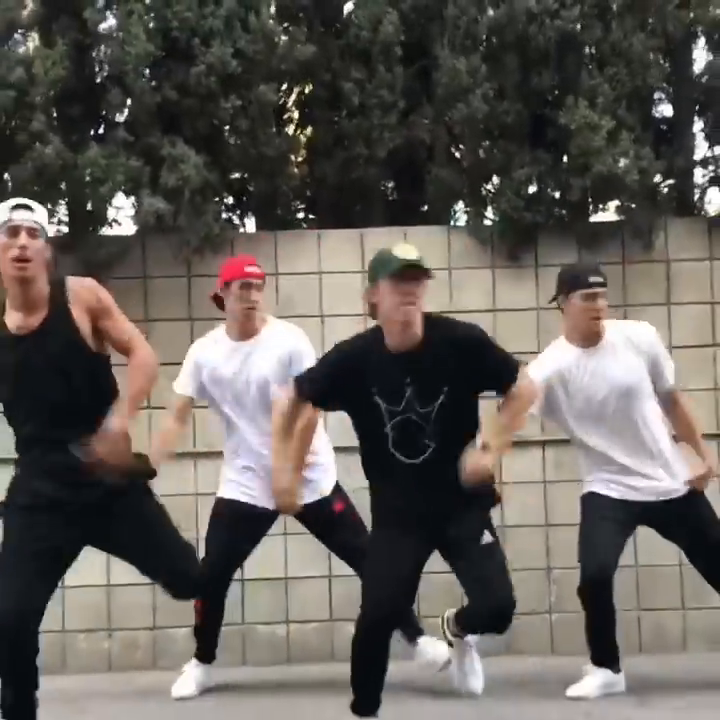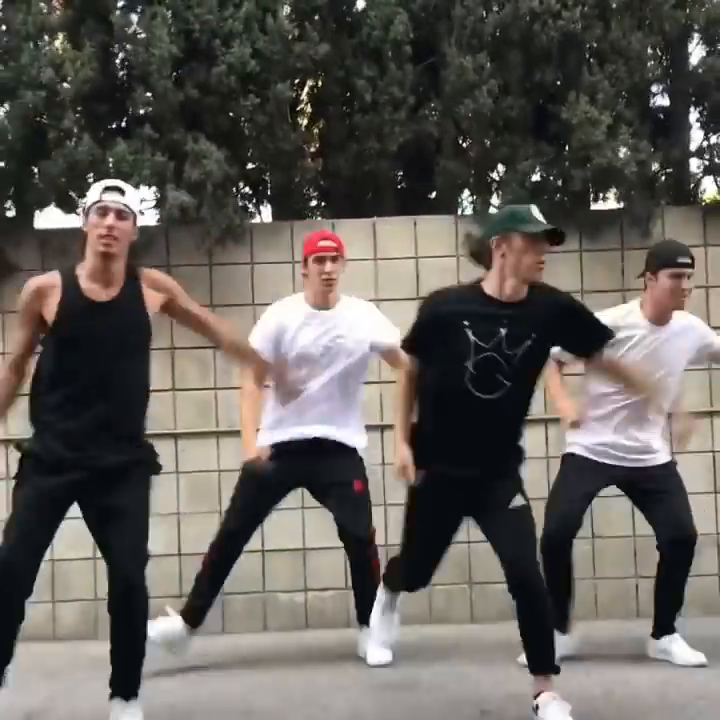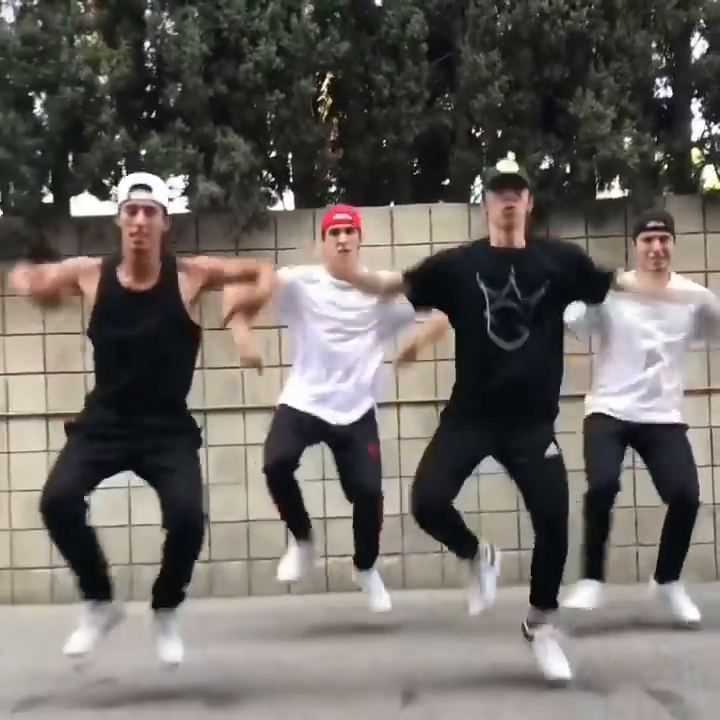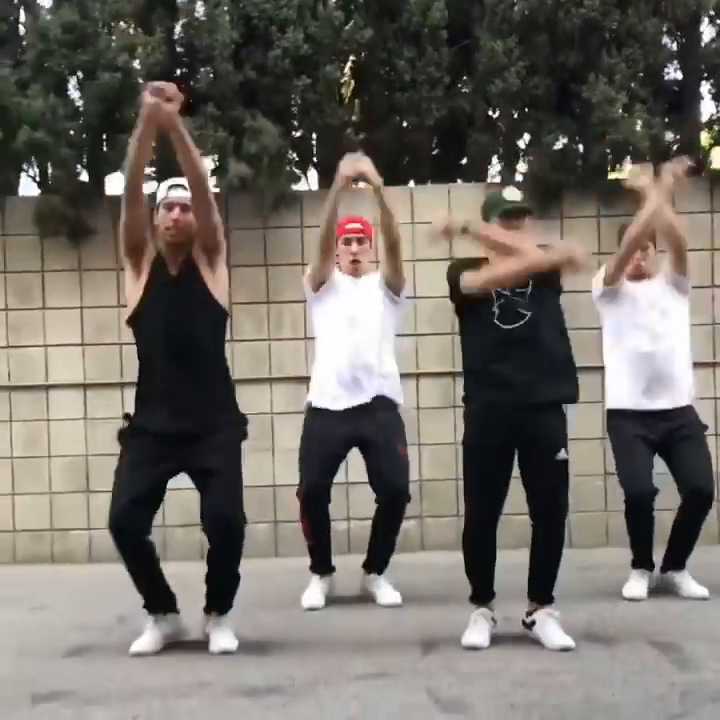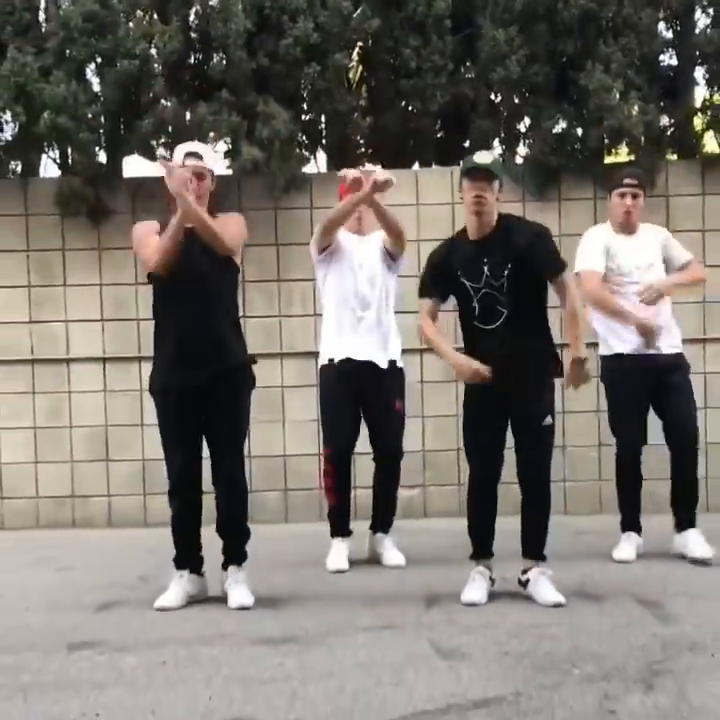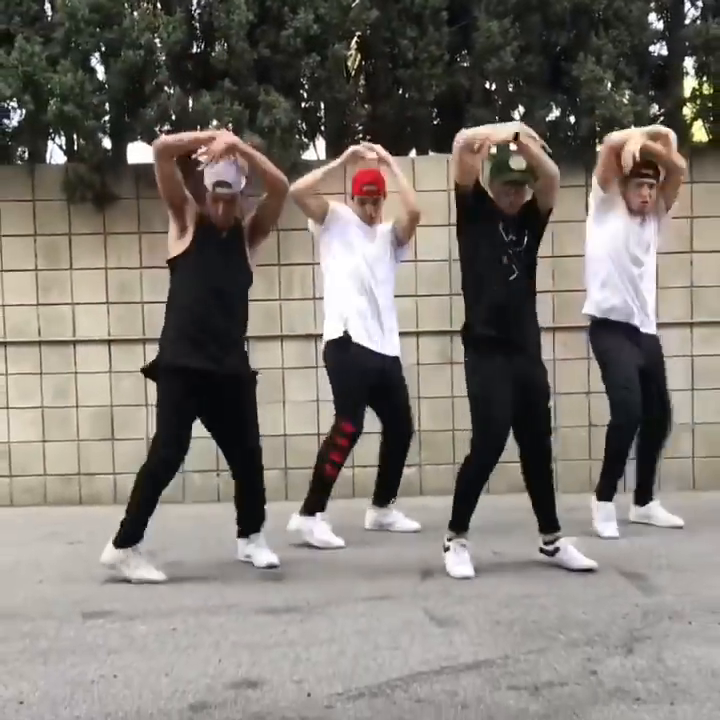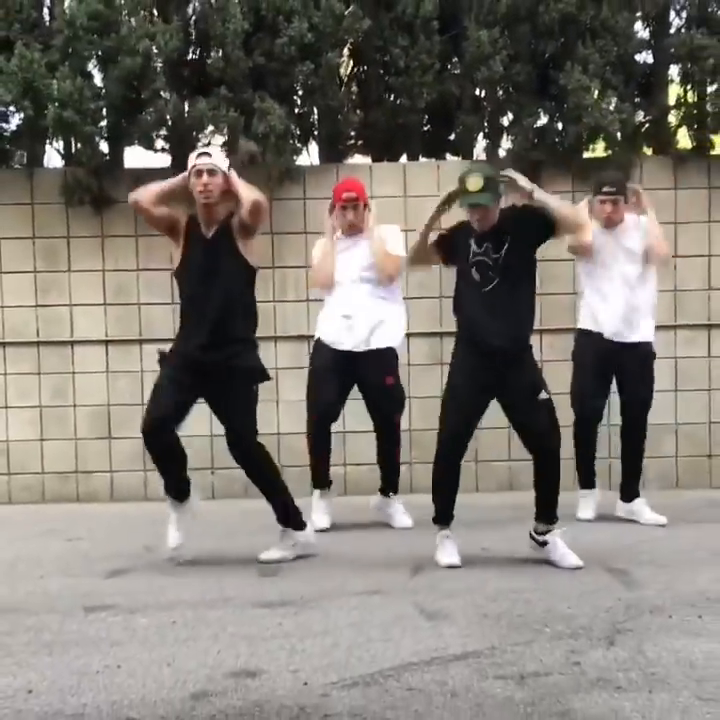
dt=0.3s
person 1, frame 1
left shoulder: (83, 296)
left elbow: (144, 357)
left wrist: (121, 421)
left hip: (111, 480)
left knee: (188, 575)
left ankle: (182, 584)
person 1, frame 2
left shoulder: (151, 287)
right shoulder: (46, 289)
left elbow: (211, 327)
left wrist: (262, 363)
left hip: (121, 461)
right hip: (52, 457)
left knee: (128, 580)
person 1, frame 3
left shoulder: (189, 274)
right shoulder: (89, 273)
left elbow: (261, 271)
right elbow: (38, 285)
left wrist: (258, 288)
right wrist: (27, 281)
left hip: (167, 430)
right hip: (104, 426)
left knee: (187, 515)
right knee: (59, 502)
left ankle: (166, 607)
right ankle: (99, 603)
person 1, frame 4
left shoulder: (212, 255)
right shoulder: (138, 260)
left elbow: (201, 187)
right elbow: (131, 192)
left wrist: (174, 125)
right wrist: (148, 123)
left hip: (214, 421)
right hip: (151, 423)
left knee: (226, 519)
right knee: (125, 519)
left ankle: (219, 615)
right ankle: (161, 614)
person 1, frame 5
left shoulder: (228, 223)
right shoulder: (148, 231)
left elbow: (225, 242)
right elbow: (160, 264)
left wrist: (188, 202)
right wrist: (177, 204)
left hip: (227, 369)
right hip: (173, 373)
left knee: (229, 472)
right knee: (182, 478)
left ankle: (234, 569)
right ankle: (188, 572)
person 1, frame 6
left shoulder: (250, 233)
right shoulder: (185, 219)
left elbow: (279, 189)
right elbow: (161, 152)
left wrist: (239, 146)
left hip: (228, 366)
right hip: (180, 362)
left knee: (247, 458)
right knee: (168, 453)
left ankle: (251, 534)
right ankle: (125, 547)
person 1, frame 7
left shoulder: (241, 225)
right shoulder: (181, 227)
left elbow: (258, 202)
right elbow: (139, 201)
left wrist: (229, 175)
right wrist: (181, 178)
left hip: (235, 356)
right hip: (189, 352)
left knee: (245, 444)
right knee: (156, 425)
left ankle: (295, 531)
right ankle: (179, 498)
person 2, frame 1
left shoulder: (459, 339)
right shoulder: (352, 358)
left elbow: (523, 390)
right elbow: (297, 403)
left wrist: (489, 447)
right wrist: (286, 472)
left hip: (463, 505)
right hip: (399, 512)
left knee: (496, 607)
right knee: (378, 619)
left ankle: (458, 628)
person 2, frame 2
left shoulder: (556, 306)
right shoulder: (443, 306)
left elbow: (605, 358)
right elbow: (411, 370)
left wrist: (655, 394)
right wrist: (401, 441)
left hip: (499, 469)
right hip: (446, 466)
left knee: (526, 576)
right knee: (415, 571)
right ankle: (389, 593)
person 2, frame 3
left shoulder: (559, 257)
right shoulder: (456, 264)
left elbow: (620, 285)
right elbow: (390, 287)
left wrist: (677, 295)
right wrist: (344, 272)
left hip: (533, 419)
right hip: (471, 413)
left knee: (555, 519)
right knee: (427, 504)
left ankle: (541, 623)
right ankle: (477, 557)
person 2, frame 4
left shoulder: (545, 264)
right shoulder: (465, 273)
left elbow: (559, 257)
right elbow: (479, 282)
left wrist: (471, 231)
right wrist: (537, 259)
left hip: (544, 408)
right hip: (487, 410)
left knee: (550, 514)
right knee: (480, 516)
left ankle: (540, 609)
right ankle: (482, 609)
person 2, frame 5
left shoulder: (529, 236)
right shoulder: (446, 255)
left elbow: (567, 290)
right elbow: (425, 319)
left wrist: (578, 352)
right wrist: (453, 357)
left hip: (533, 374)
right hip: (484, 379)
left knee: (535, 476)
right knee: (482, 477)
left ankle: (534, 568)
right ankle: (481, 567)
person 2, frame 6
left shoulder: (533, 216)
right shoulder: (475, 210)
left elbow: (549, 178)
right elbow: (464, 145)
left wrist: (525, 143)
right wrist: (507, 131)
left hip: (525, 351)
right hip: (485, 351)
left knee: (538, 450)
right knee: (487, 448)
left ankle: (552, 538)
right ankle: (456, 539)
person 2, frame 7
left shoulder: (524, 221)
right shoulder: (459, 235)
left elbow: (576, 222)
right elbow: (416, 260)
left wrist: (531, 190)
right wrist: (436, 214)
left hip: (515, 358)
right hip: (470, 357)
left knee: (546, 442)
right knee: (450, 446)
left ankle: (545, 530)
right ankle: (445, 532)
person 3, frame 1
left shoulder: (289, 341)
right shoulder: (203, 353)
right elbow: (177, 417)
right wrist: (155, 451)
left hip: (311, 478)
right hip: (244, 484)
left knee: (365, 557)
right knee: (212, 574)
left ankle: (417, 637)
right ankle: (203, 662)
person 3, frame 2
left shoulder: (364, 316)
right shoulder: (281, 315)
left elbow: (404, 360)
right elbow: (252, 378)
right wrist: (250, 436)
left hip: (339, 445)
right hip: (282, 442)
left knee: (359, 536)
right knee: (234, 530)
left ankle: (367, 628)
right ankle: (187, 619)
person 3, frame 3
right shoulder: (299, 280)
left elbow: (439, 318)
right elbow: (235, 292)
left wrist: (416, 342)
right wrist: (241, 331)
left hip: (355, 407)
right hip: (302, 401)
left knee: (368, 493)
right knee: (277, 465)
left ankle: (366, 568)
right ankle: (301, 540)
person 3, frame 4
left shoulder: (387, 286)
right shoulder: (323, 283)
left elbow: (393, 243)
right elbow: (323, 240)
left wrist: (377, 184)
right wrist: (338, 186)
left hip: (379, 403)
right hip: (326, 403)
left knee: (395, 490)
right knee: (311, 492)
left ankle: (376, 571)
right ankle: (320, 572)
person 3, frame 5
left shoulder: (384, 246)
right shoulder: (329, 244)
left elbow: (399, 235)
right elbow: (328, 223)
left wrist: (373, 194)
right wrist: (362, 189)
left hip: (383, 360)
right hip: (339, 360)
left knee: (389, 451)
right knee: (337, 451)
left ankle: (381, 535)
right ankle: (339, 538)
person 3, frame 6
left shoulder: (392, 234)
right shoulder: (335, 220)
left elbow: (414, 212)
right elbow: (298, 192)
left wrist: (389, 161)
right wrist: (342, 160)
left hip: (385, 344)
right hip: (347, 340)
left knee: (400, 426)
right knee: (348, 424)
left ankle: (383, 507)
right ankle: (311, 515)
person 3, frame 7
left shoulder: (388, 235)
right shoulder: (327, 244)
left elbow: (389, 274)
right elbow: (322, 283)
left wrist: (371, 231)
right wrist: (330, 233)
left hip: (378, 341)
right hip: (333, 341)
left knee: (388, 421)
right knee: (319, 417)
left ankle: (388, 496)
right ankle: (321, 492)
person 4, frame 1
left shoulder: (639, 337)
right shoulder: (548, 369)
left elbow: (670, 397)
left hip: (672, 483)
right hip: (609, 491)
right knee: (594, 578)
right ankle: (605, 669)
person 4, frame 2
right shoulder: (608, 324)
right elbow: (552, 362)
right wrist: (563, 404)
left hip: (650, 455)
right hip: (590, 451)
left knee: (679, 540)
right knee: (556, 536)
left ankle: (664, 636)
right ankle: (557, 631)
person 4, frame 3
right shoulder: (608, 292)
right elbow: (565, 325)
left hip: (664, 416)
right hip: (610, 410)
left knee: (685, 498)
right knee: (601, 485)
left ankle: (668, 582)
right ankle: (591, 579)
person 4, frame 4
left shoulder: (674, 284)
right shoulder: (608, 287)
left elbow: (678, 242)
right elbow: (624, 253)
left wrist: (659, 195)
right wrist: (652, 200)
left hip: (679, 410)
right hip: (628, 412)
left knee: (701, 492)
right knee: (639, 492)
left ankle: (674, 568)
right ankle: (641, 567)
person 4, frame 5
left shoulder: (658, 236)
right shoulder: (596, 238)
left elbow: (696, 271)
right elbow: (591, 291)
left wrist: (665, 287)
right wrist: (636, 320)
left hip: (668, 353)
right hip: (622, 357)
left knee: (685, 440)
right knee: (629, 447)
left ankle: (686, 528)
right ankle: (630, 531)
person 4, frame 6
left shoulder: (655, 215)
right shoulder: (606, 204)
left elbow: (678, 172)
right elbow: (610, 145)
left wrist: (658, 146)
left hip: (645, 330)
right hip: (610, 325)
left knee: (657, 416)
right knee: (627, 411)
left ankle: (644, 502)
right ankle: (604, 501)
person 4, frame 7
left shoulder: (643, 226)
right shoulder: (585, 231)
left elbow: (660, 255)
right elbow: (582, 247)
left wrist: (645, 210)
right wrist: (588, 214)
left hip: (636, 339)
right hip: (594, 335)
left knee: (635, 421)
right knee: (586, 415)
left ankle: (630, 499)
right ankle: (586, 489)
